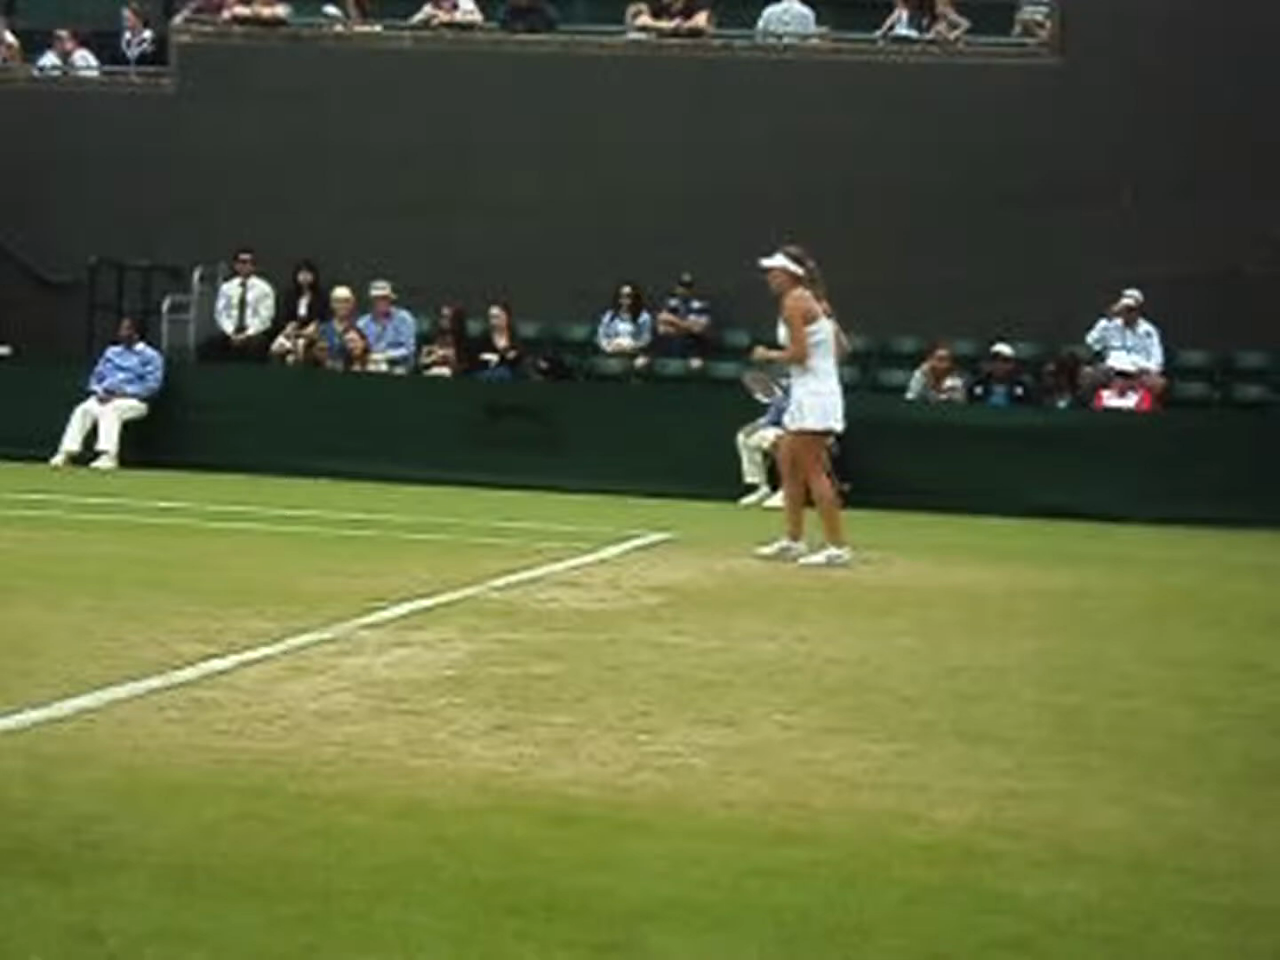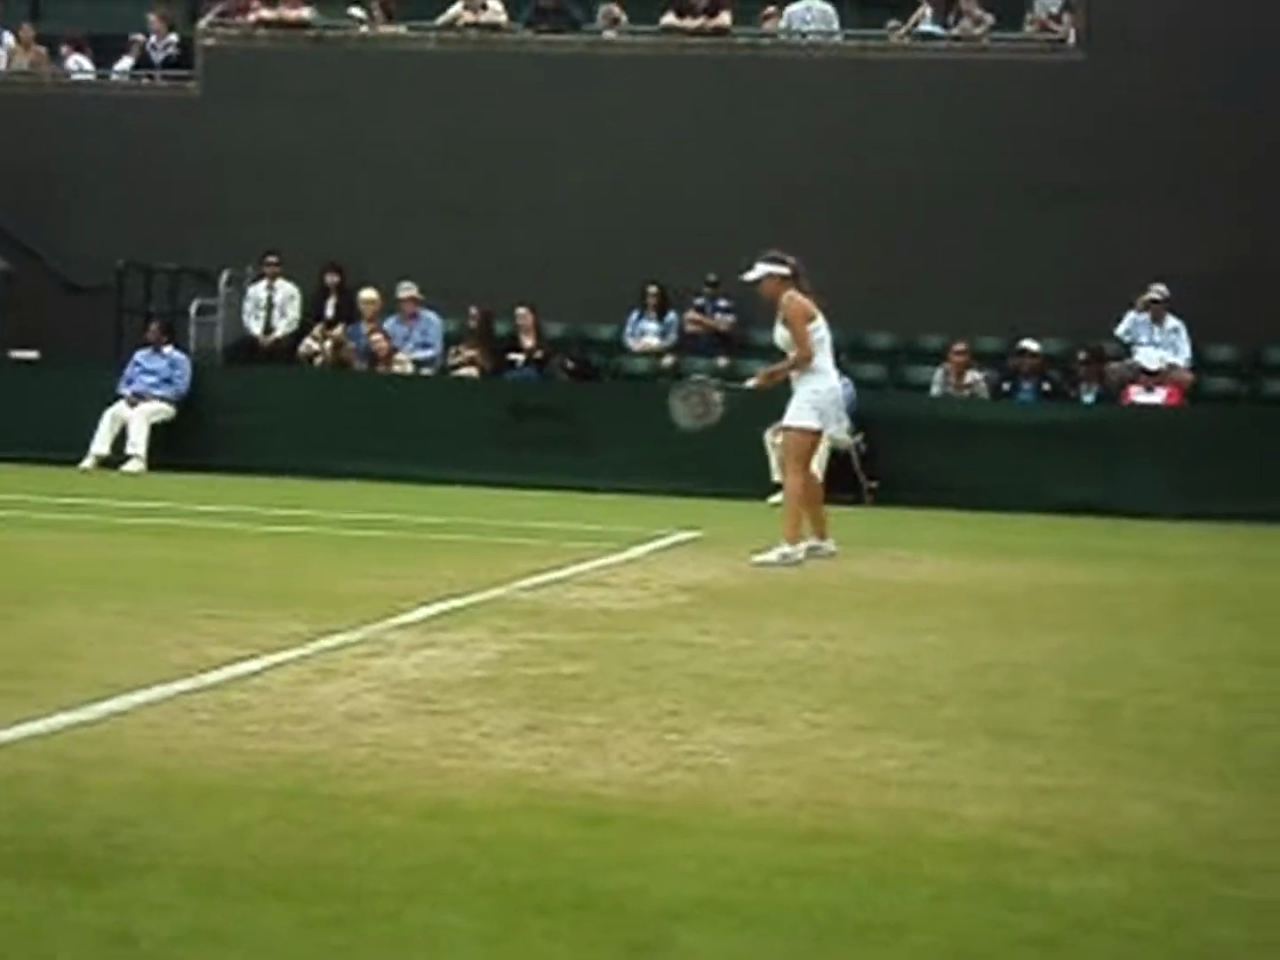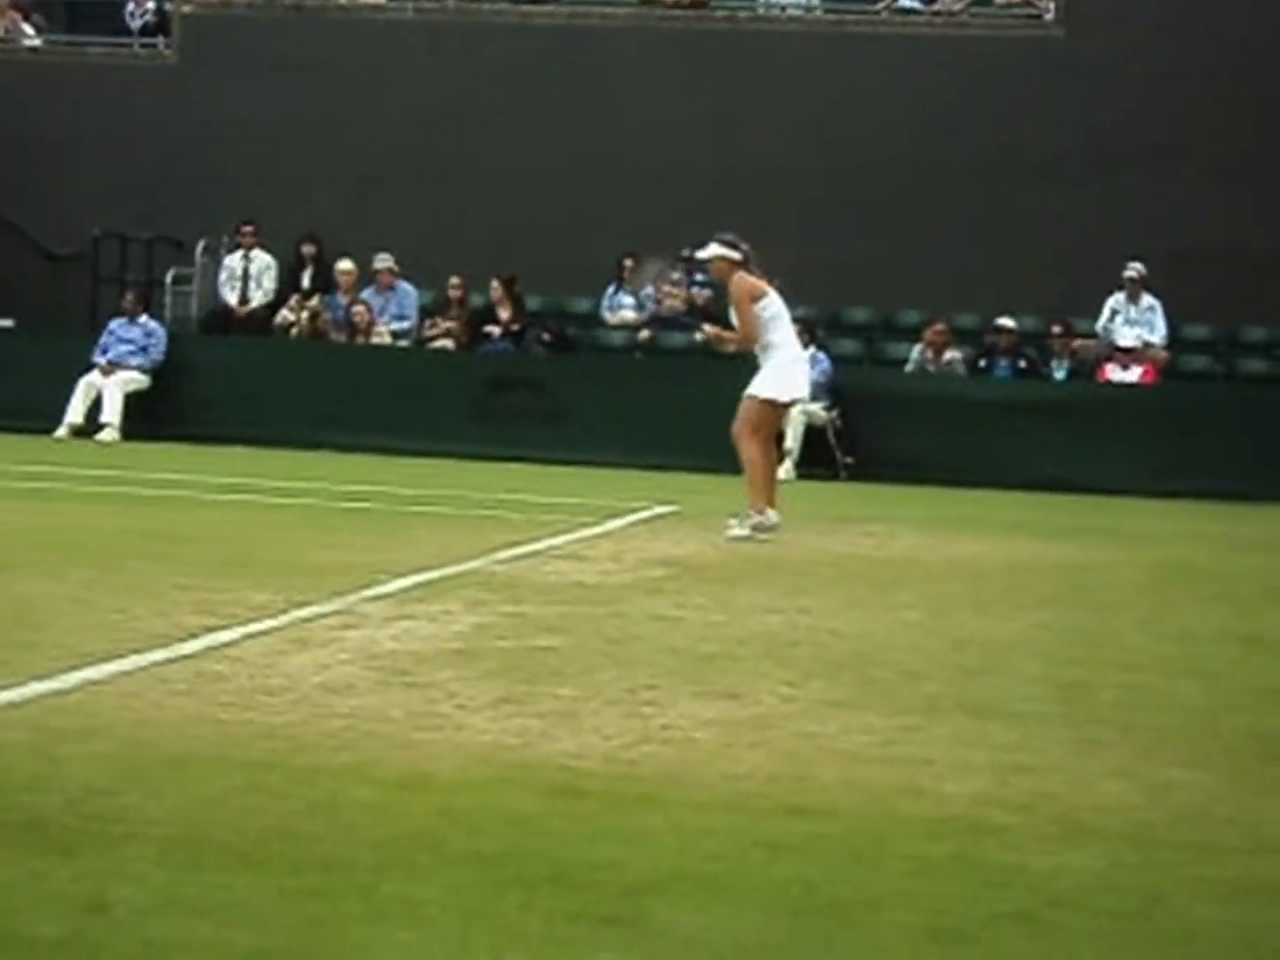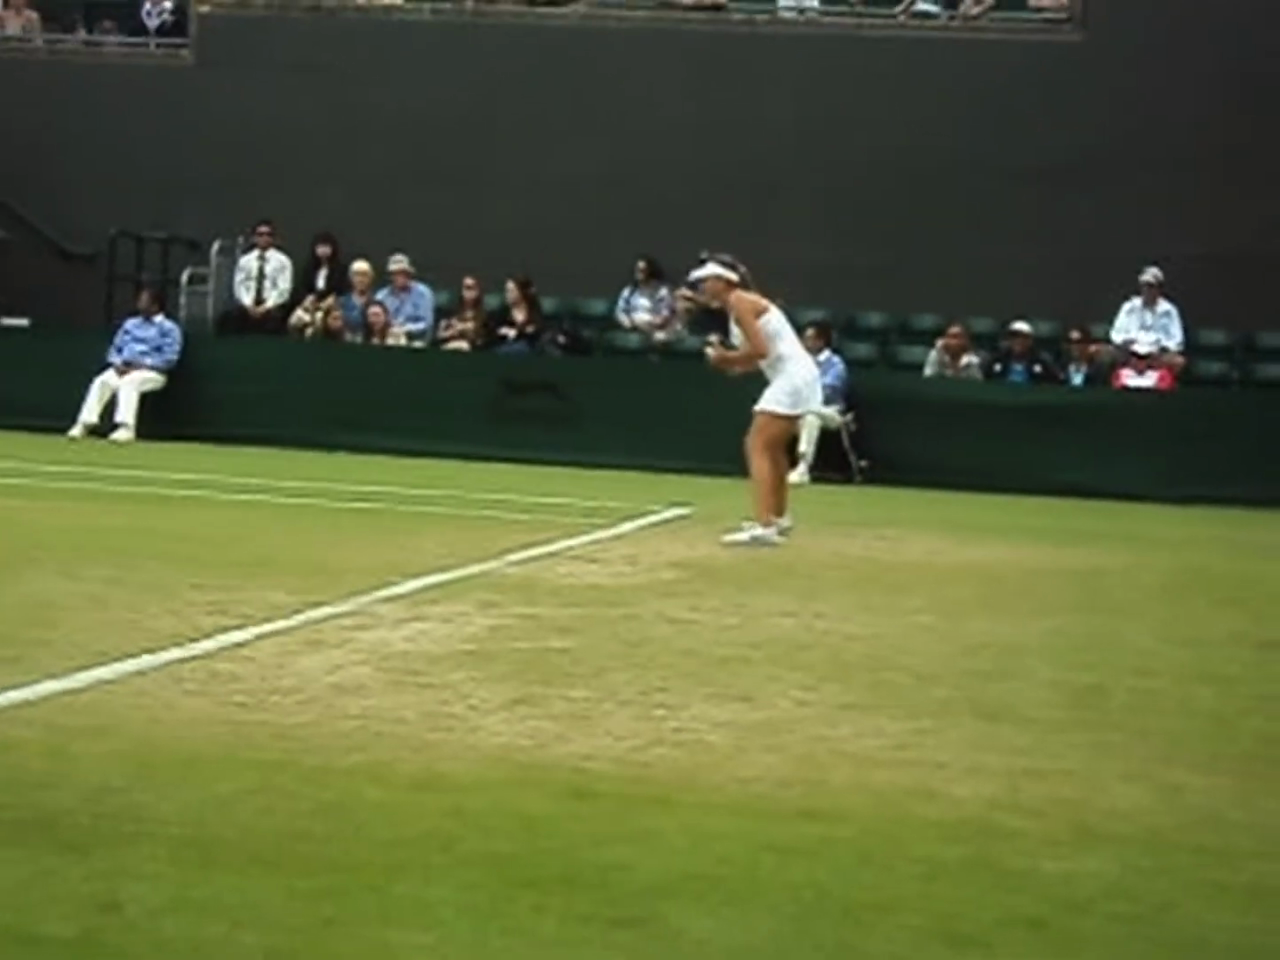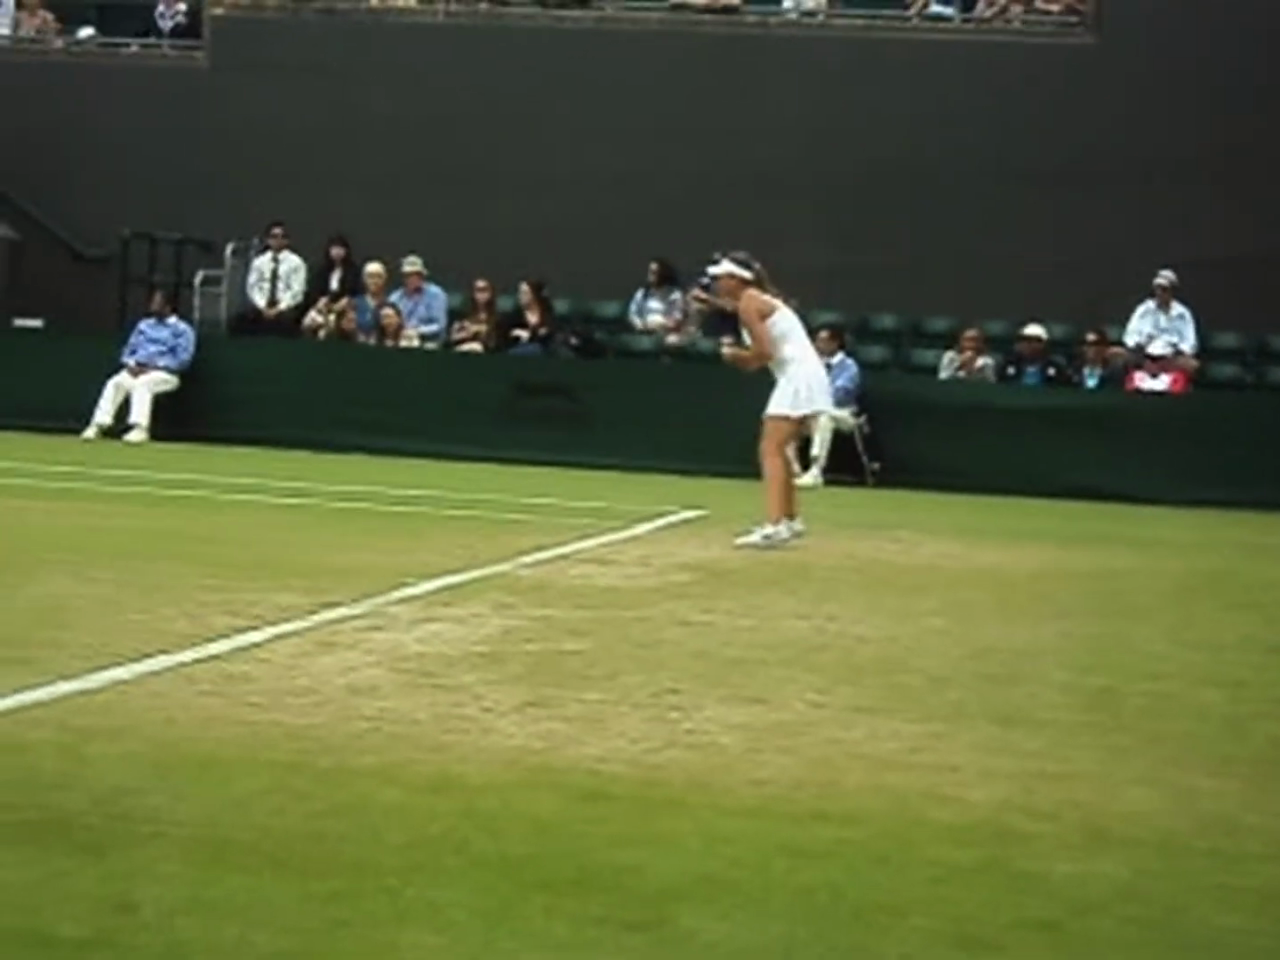
dt=0.5s
person 1, frame 1
left shoulder: (793, 301)
right shoulder: (813, 302)
left elbow: (799, 353)
right elbow: (840, 346)
left wrist: (767, 355)
left hip: (814, 395)
right hip: (811, 394)
left knee: (813, 472)
right knee: (787, 463)
left ankle: (837, 548)
right ankle: (792, 541)
person 1, frame 2
left shoulder: (790, 303)
right shoulder: (794, 303)
left elbow: (806, 354)
left wrist: (773, 371)
right wrist: (775, 374)
left hip: (814, 392)
right hip: (816, 391)
left knee: (791, 467)
right knee: (801, 467)
left ankle: (791, 546)
right ankle: (821, 539)
person 1, frame 3
left shoulder: (737, 285)
right shoulder: (749, 284)
left elbow: (752, 336)
left wrist: (719, 336)
right wrist: (729, 341)
left hip: (781, 366)
right hip: (786, 365)
left knee: (743, 432)
right knee: (762, 438)
left ankle: (760, 512)
right ankle: (767, 511)
person 1, frame 4
left shoulder: (739, 302)
right shoulder: (743, 302)
left elbow: (760, 350)
left wrist: (727, 357)
right wrist: (730, 362)
left hip: (792, 378)
right hip: (797, 376)
left knee: (756, 447)
right knee: (773, 445)
left ankle: (763, 527)
right ankle: (778, 517)
person 1, frame 5
left shoulder: (747, 303)
right shoulder: (761, 300)
left elbow: (766, 351)
left wrist: (738, 355)
right wrist: (745, 358)
left hip: (798, 379)
right hip: (805, 377)
left knee: (769, 451)
right knee: (776, 449)
left ankle: (774, 527)
right ankle: (790, 520)
